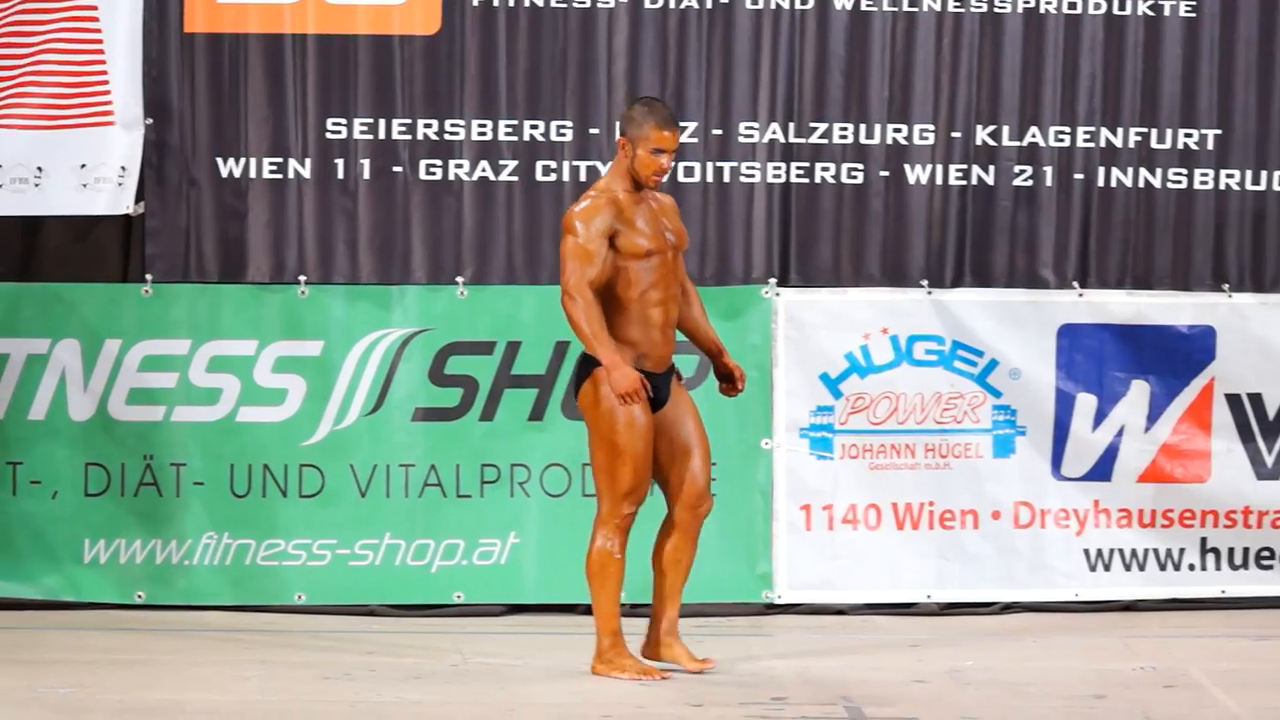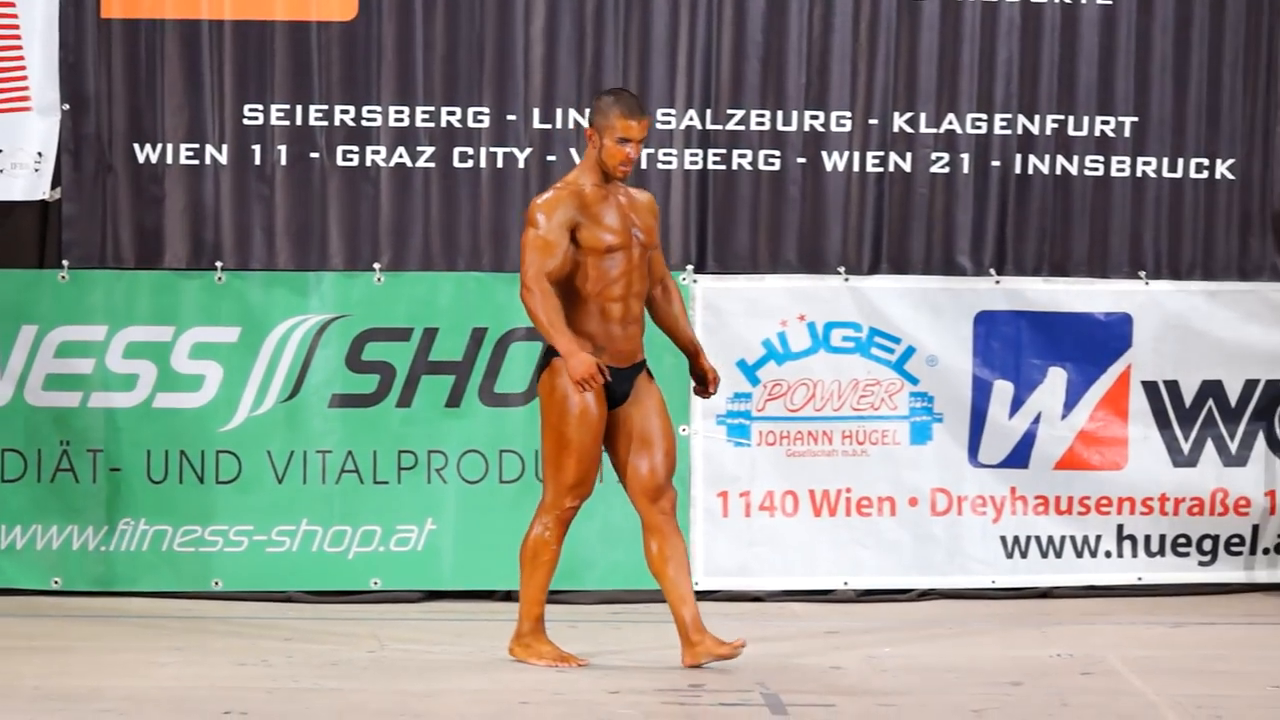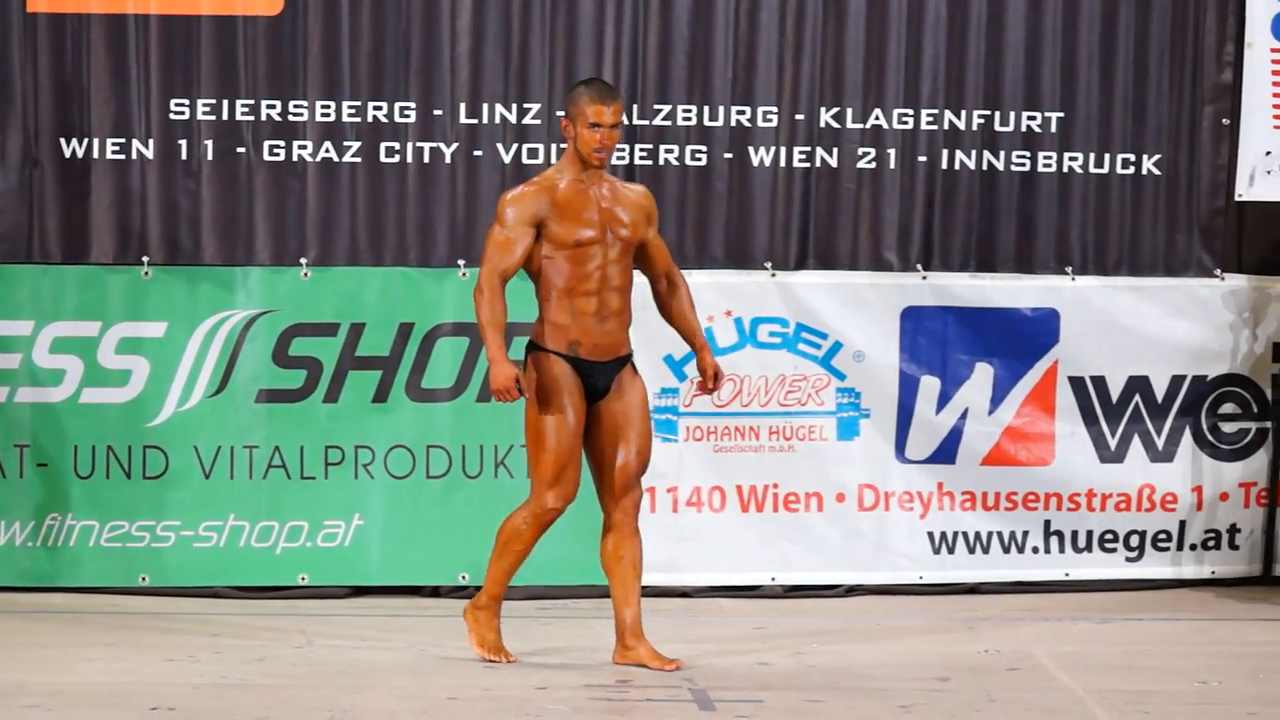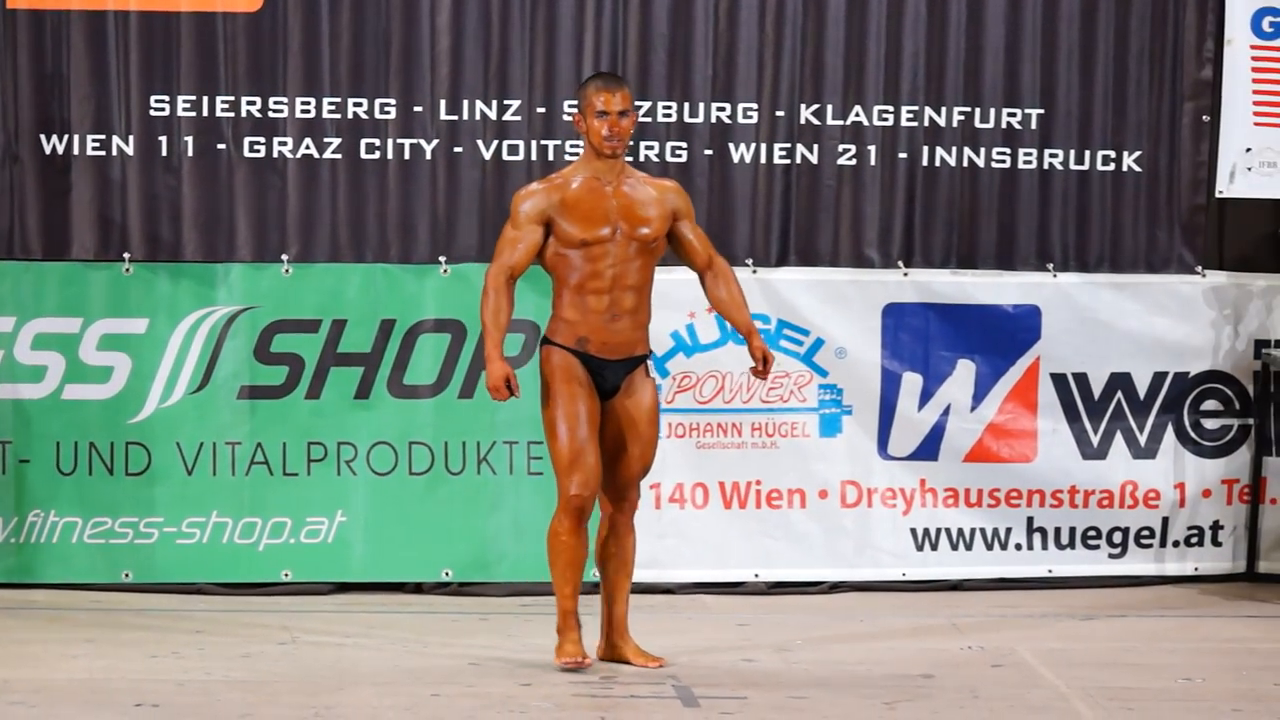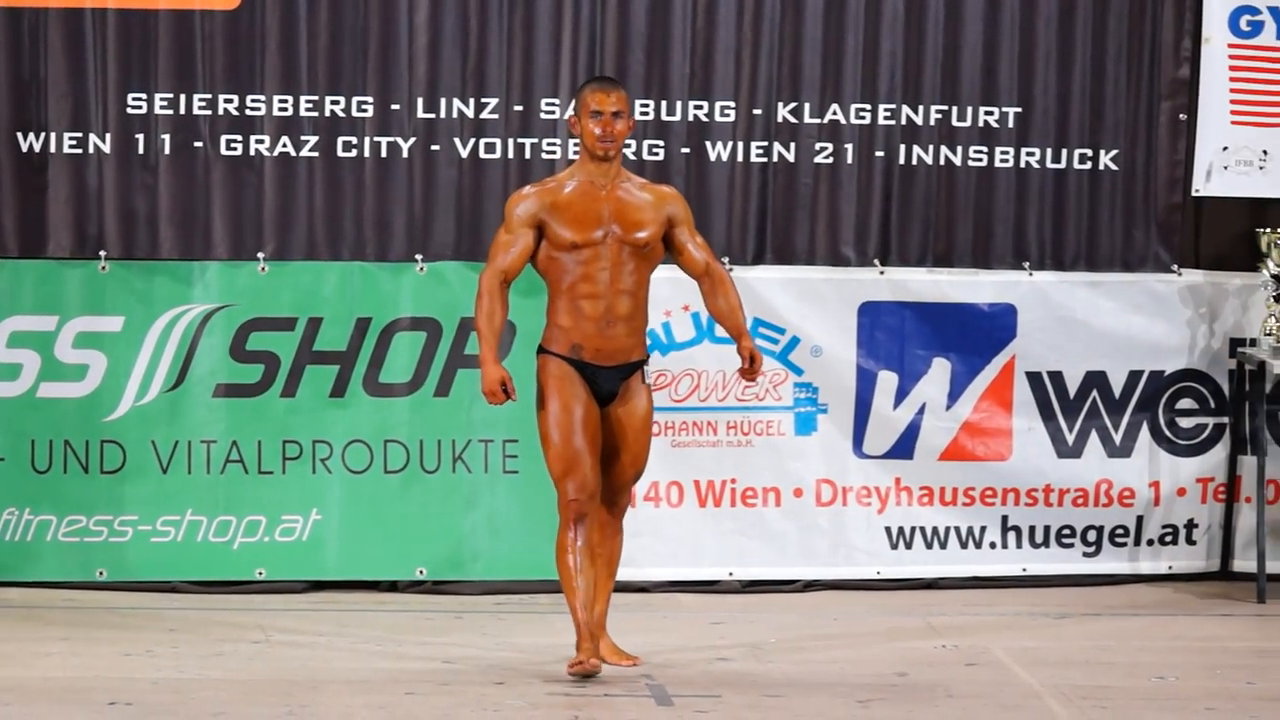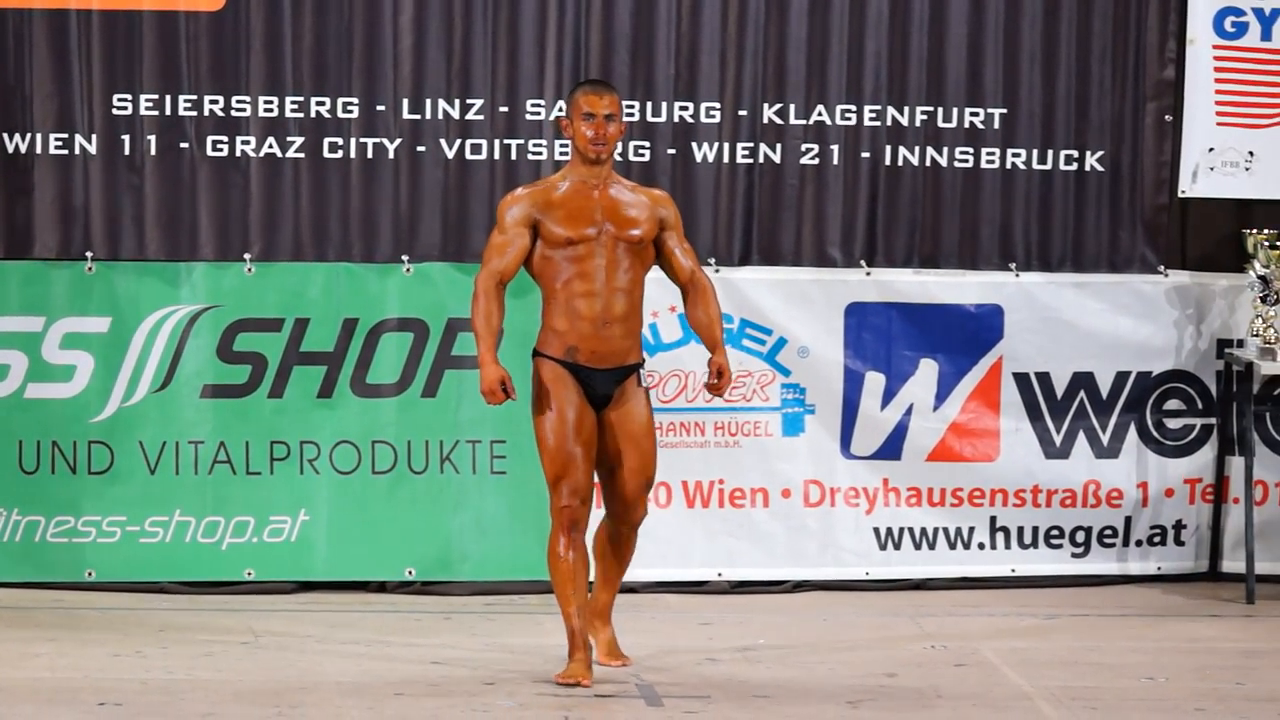
dt=0.2s
person 1, frame 1
left shoulder: (663, 207)
right shoulder: (593, 211)
right elbow: (576, 292)
left wrist: (717, 352)
right wrist: (611, 361)
left hip: (662, 378)
right hip: (615, 381)
left knee: (694, 501)
right knee: (620, 511)
left ankle: (663, 634)
right ankle: (608, 649)
person 1, frame 2
left shoulder: (641, 205)
right shoulder: (557, 204)
left elbow: (659, 285)
right elbow: (535, 284)
left wrist: (694, 351)
right wrist: (570, 349)
left hip: (633, 375)
right hip: (575, 374)
left knee: (659, 502)
right knee: (562, 504)
left ankle: (693, 635)
right ankle: (527, 634)
person 1, frame 3
left shoulder: (635, 200)
right shoulder: (530, 199)
left elbow: (666, 277)
right elbow: (490, 279)
left wrist: (700, 346)
right wrist: (497, 356)
left hip: (618, 369)
right hip: (557, 363)
left knee: (624, 504)
right knee: (550, 499)
left ankle: (630, 638)
right ankle: (484, 607)
person 1, frame 4
left shoulder: (664, 196)
right shoulder: (544, 197)
left elbow: (709, 266)
right elbow: (501, 275)
left wrist: (749, 332)
right wrist: (494, 354)
left hip: (634, 368)
right hip: (570, 360)
left knee: (622, 502)
right knee: (578, 494)
left ankle: (615, 634)
right ankle: (566, 626)
person 1, frame 5
left shoulder: (662, 202)
right shoulder: (537, 201)
left elbow: (707, 271)
right elbow: (495, 278)
left wrist: (741, 335)
right wrist: (489, 358)
left hip: (630, 374)
right hip: (565, 368)
left knee: (612, 505)
right knee: (576, 502)
left ankle: (598, 632)
right ankle: (584, 643)
person 1, frame 6
left shoulder: (653, 205)
right shoulder: (530, 203)
left elbow: (692, 280)
right elbow: (491, 281)
left wrist: (716, 347)
right wrist: (487, 357)
left hip: (626, 378)
right hip: (560, 373)
left knee: (628, 510)
right knee: (569, 509)
left ankle: (600, 617)
right ankle: (577, 649)
